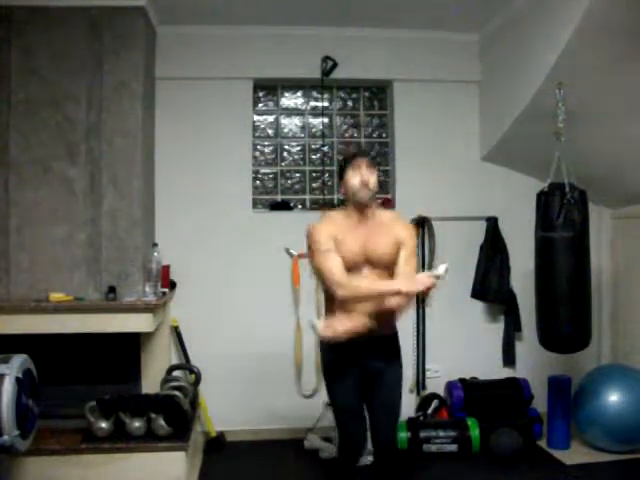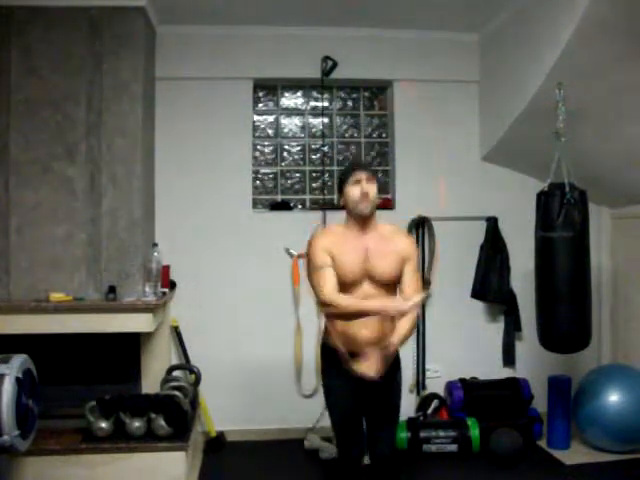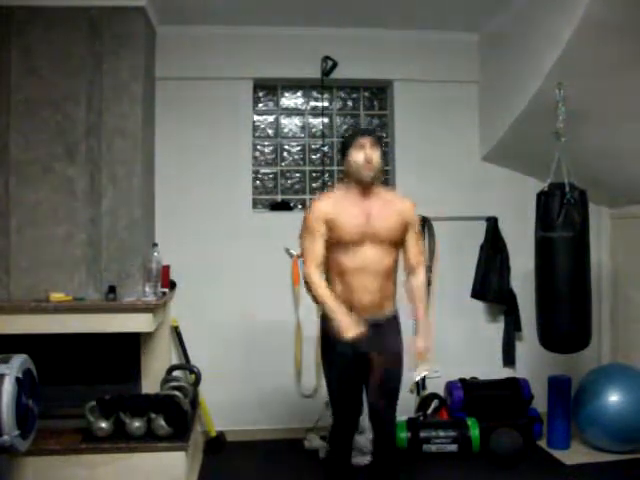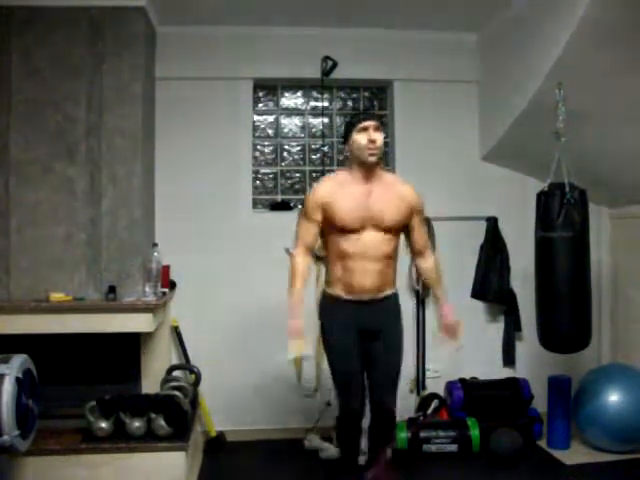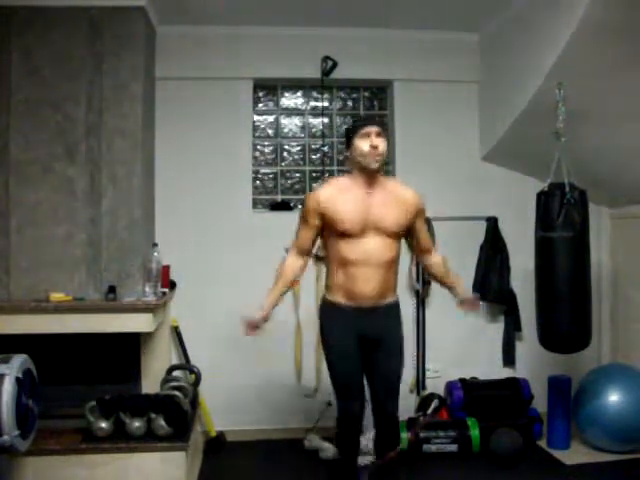
dt=0.1s
person 1, frame 1
left shoulder: (401, 229)
right shoulder: (324, 230)
left elbow: (404, 295)
right elbow: (341, 288)
left wrist: (348, 323)
right wrist: (402, 287)
left hip: (382, 346)
right hip: (340, 350)
left knee: (386, 438)
right knee: (352, 440)
person 1, frame 2
left shoulder: (402, 243)
right shoulder: (323, 242)
left elbow: (410, 309)
right elbow: (329, 301)
left wrist: (382, 357)
right wrist: (385, 306)
left hip: (385, 362)
right hip: (339, 364)
left knee: (384, 452)
right knee: (351, 453)
person 1, frame 3
left shoulder: (403, 210)
right shoulder: (324, 207)
left elbow: (417, 272)
right elbow: (311, 270)
left wrist: (423, 330)
right wrist: (339, 316)
left hip: (385, 327)
right hip: (339, 329)
left knee: (384, 421)
right knee: (345, 421)
person 1, frame 4
left shoulder: (406, 194)
right shoulder: (324, 191)
left elbow: (423, 254)
right elbow: (302, 253)
left wrist: (442, 304)
right wrist: (295, 309)
left hip: (386, 309)
right hip: (339, 311)
left knee: (384, 405)
right knee: (351, 406)
person 1, frame 5
left shoulder: (408, 200)
right shoulder: (325, 197)
left elbow: (427, 254)
right elbow: (298, 256)
left wrist: (457, 290)
right wrist: (268, 306)
left hip: (386, 317)
right hip: (339, 317)
left knee: (386, 411)
right knee: (351, 413)
